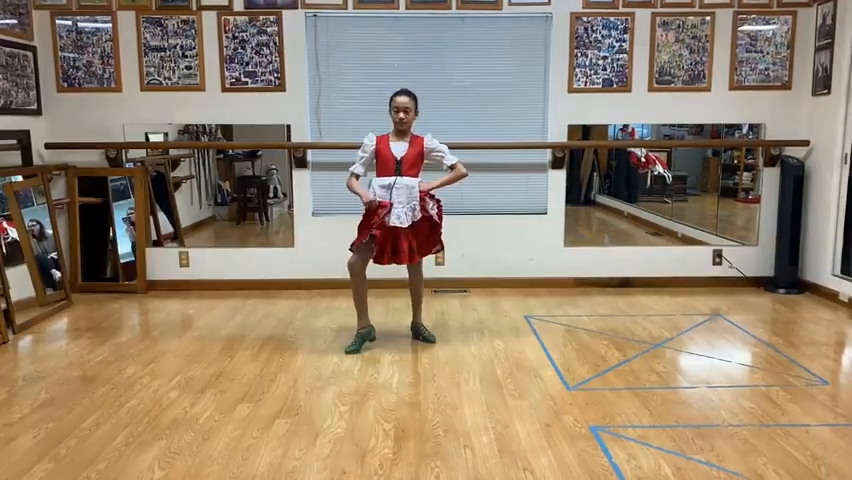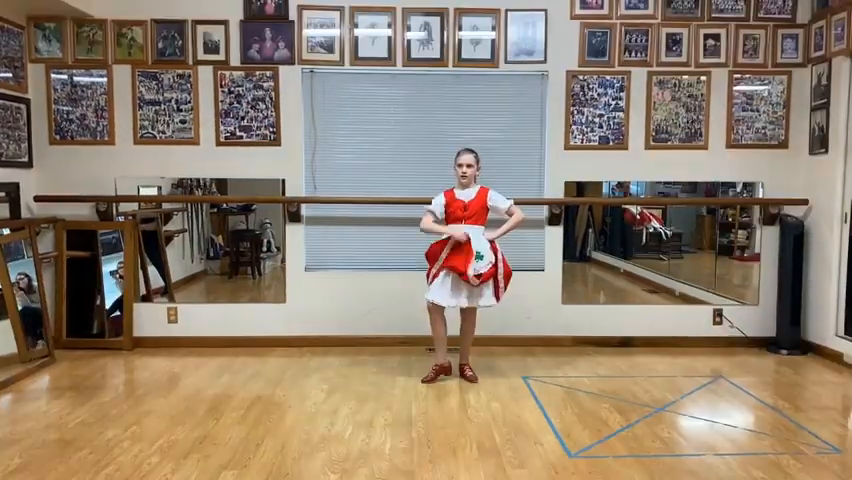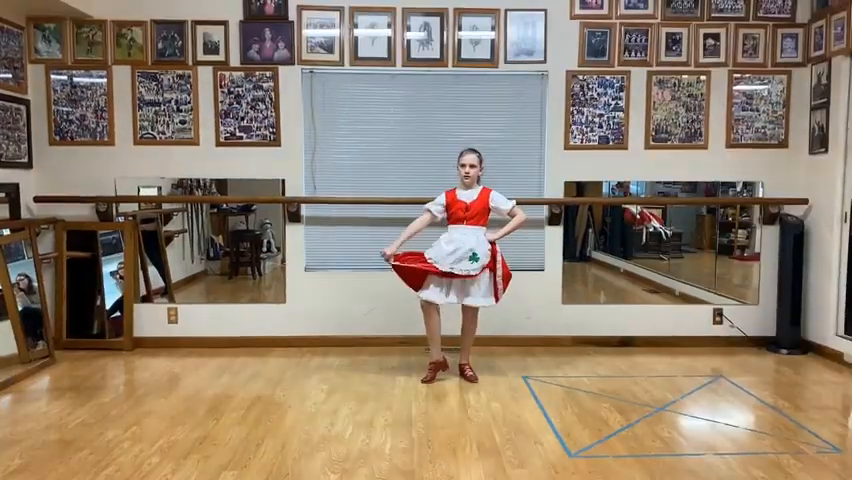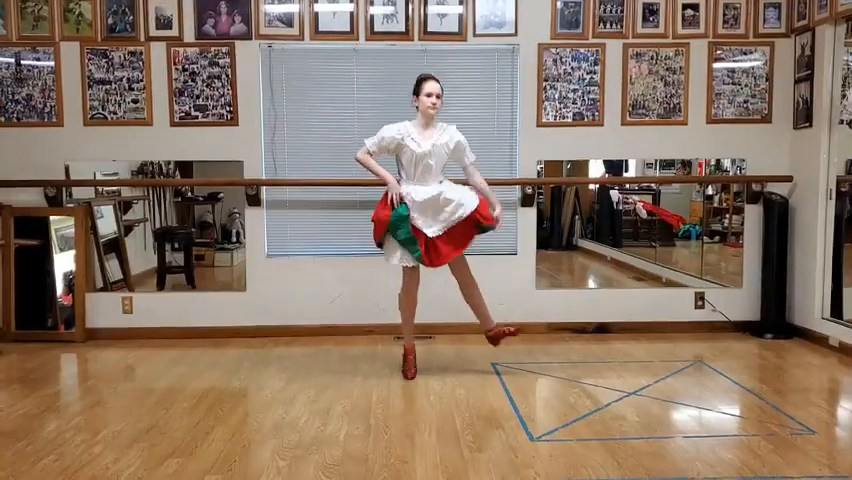
dt=0.5s
person 1, frame 1
left shoulder: (425, 143)
right shoulder: (375, 142)
left elbow: (461, 171)
right elbow: (351, 178)
left wrist: (431, 186)
right wrist: (363, 193)
left hip: (412, 209)
right hip: (380, 210)
left knee: (415, 266)
right knee: (355, 264)
left ankle: (417, 323)
right ankle: (364, 327)
person 1, frame 2
left shoulder: (487, 195)
right shoulder: (445, 196)
left elbow: (518, 215)
right elbow: (424, 224)
left wrist: (495, 234)
right wrist: (449, 231)
left hip: (477, 254)
right hip: (449, 255)
left knee: (470, 310)
right knee: (434, 306)
person 1, frame 3
left shoulder: (490, 196)
right shoulder: (447, 197)
left elbow: (520, 216)
right elbow: (422, 221)
left wrist: (496, 235)
right wrist: (394, 246)
left hip: (477, 254)
right hip: (447, 253)
left knee: (470, 309)
right knee: (428, 301)
person 1, frame 4
left shoulder: (451, 135)
right shoulder: (399, 132)
left elbow: (471, 172)
right elbow: (361, 155)
left wrist: (494, 203)
right wrist: (390, 180)
left hip: (443, 205)
right hip: (409, 207)
left knee: (461, 269)
right knee: (410, 281)
left ankle: (490, 327)
right ankle: (409, 348)
